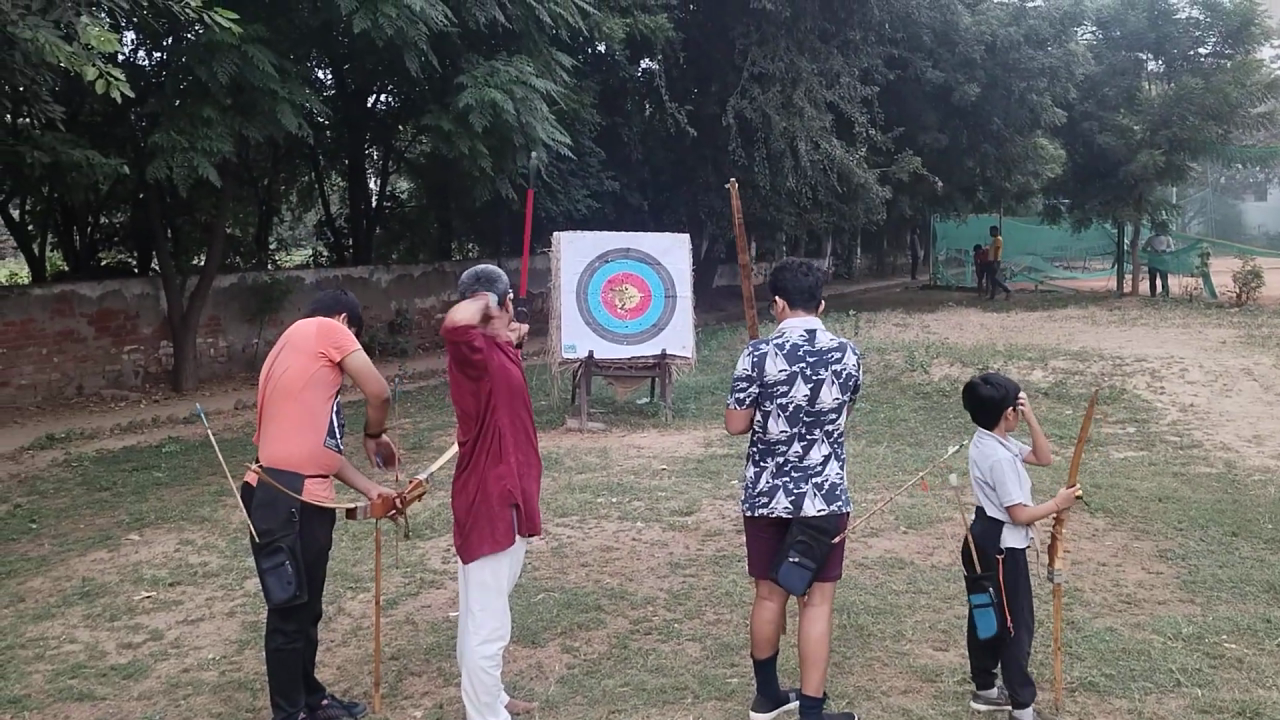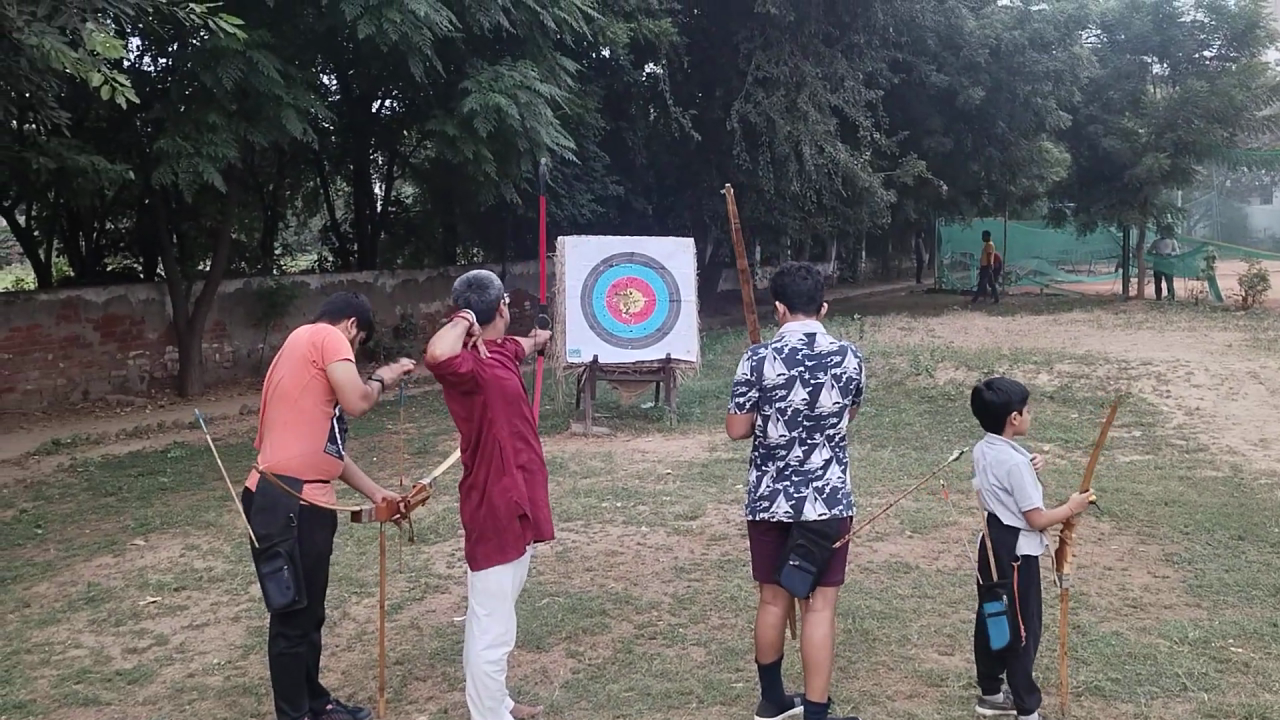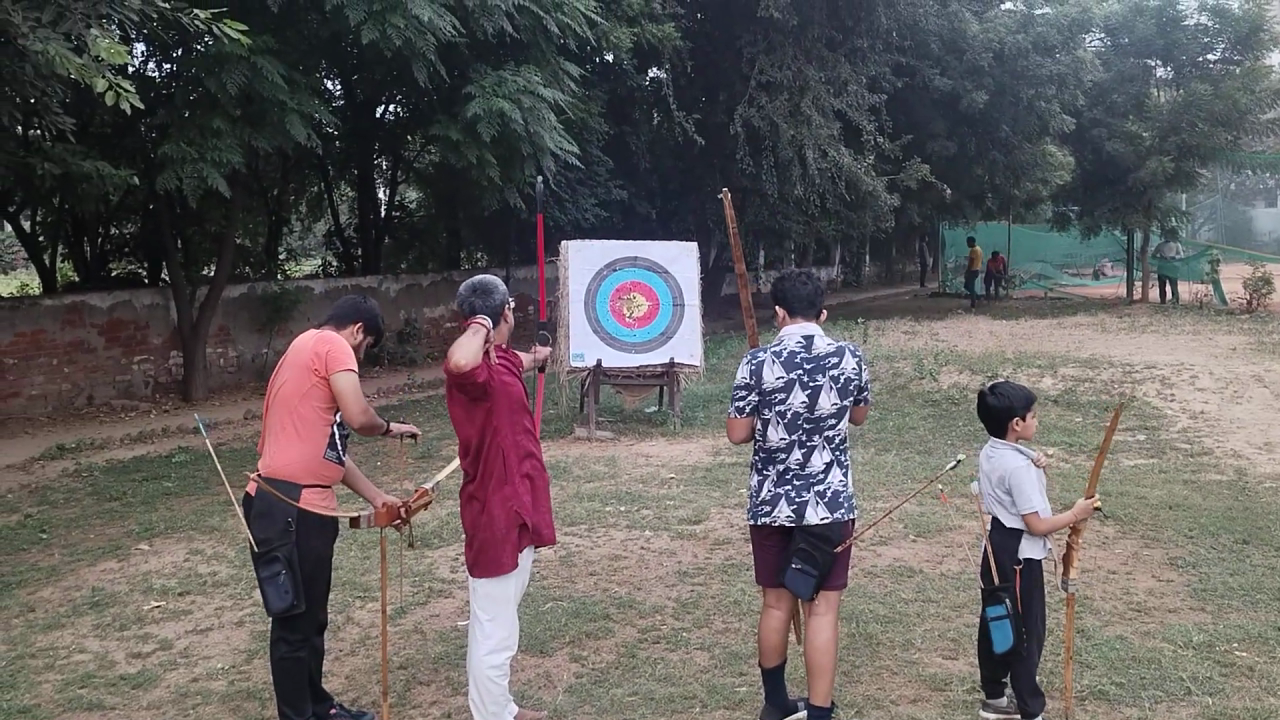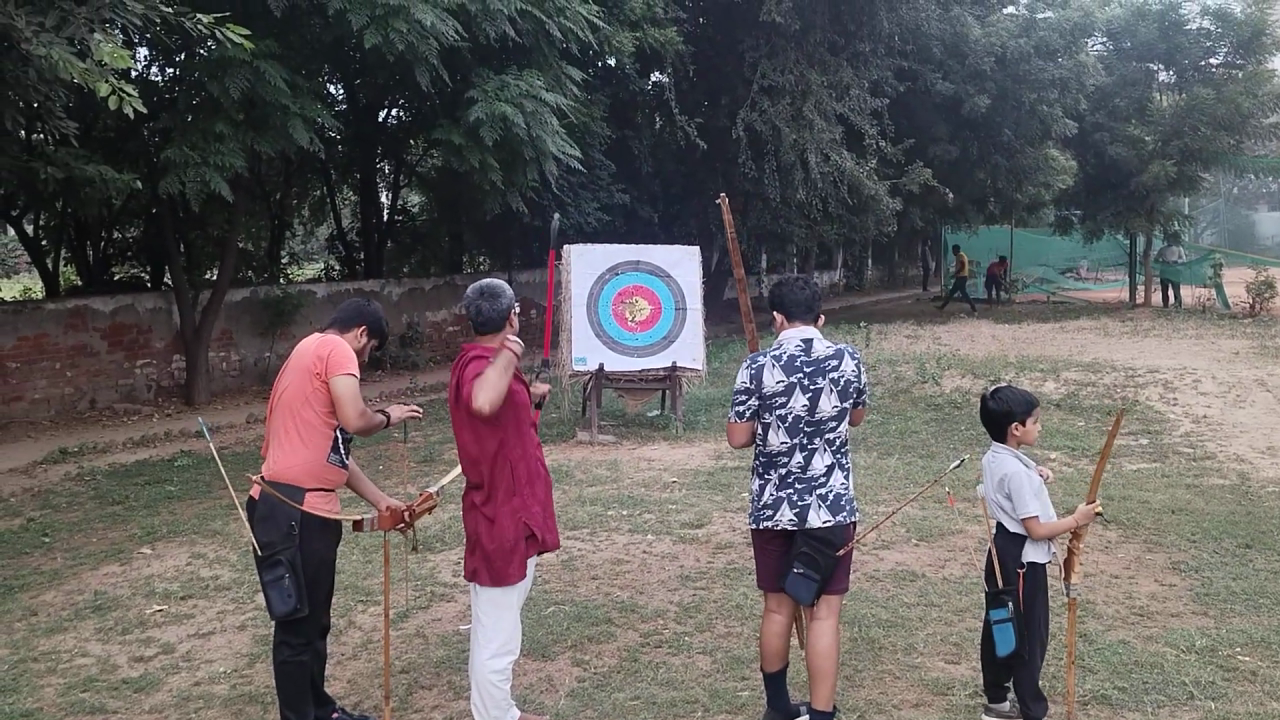
dt=0.4s
person 1, frame 1
left shoulder: (760, 354)
right shoulder: (847, 354)
left elbow: (735, 424)
left hip: (767, 495)
right hip: (824, 496)
left knee: (769, 594)
right knee: (817, 600)
person 1, frame 2
left shoulder: (759, 358)
right shoulder: (849, 357)
left elbow: (737, 429)
left hip: (769, 499)
right hip: (826, 501)
left knee: (773, 598)
right knee: (820, 604)
person 1, frame 3
left shoulder: (758, 362)
right shoulder: (849, 357)
left elbow: (737, 433)
right elbow: (859, 416)
left hip: (771, 503)
right hip: (828, 504)
left knee: (776, 602)
right knee: (822, 608)
person 1, frame 4
left shoulder: (758, 366)
right shoulder: (847, 360)
left elbow: (738, 438)
left hip: (773, 507)
right hip: (830, 507)
left knee: (777, 607)
right knee: (824, 612)
person 2, frame 1
left shoulder: (489, 346)
right shoulder: (475, 348)
right elbow: (454, 322)
left wrist: (510, 335)
right wrist: (482, 305)
left hip: (500, 495)
right hip: (491, 501)
left knee: (484, 612)
right knee: (488, 621)
person 2, frame 2
left shoulder: (496, 351)
right shoulder: (469, 363)
right elbow: (437, 355)
left wrist: (534, 341)
right wrist: (463, 323)
left hip: (509, 504)
right hip: (497, 508)
left knee: (491, 619)
right knee: (492, 626)
person 2, frame 3
left shoulder: (495, 359)
right shoulder: (477, 366)
right elbow: (459, 362)
left wrist: (532, 357)
right wrist: (481, 328)
left hip: (511, 508)
right hip: (499, 514)
left knee: (496, 623)
right knee: (495, 631)
person 2, frame 4
left shoulder: (487, 361)
right shoulder: (480, 365)
right elbow: (483, 405)
left wrist: (528, 391)
right wrist: (509, 353)
left hip: (511, 513)
right hip: (501, 519)
left knee: (498, 629)
right knee: (497, 636)
person 3, frame 1
left shoulder: (292, 348)
right shoulder: (326, 330)
right elbow: (378, 392)
left wrist: (370, 488)
right wrist: (375, 435)
left hip: (300, 497)
right hip: (287, 498)
left knee: (305, 607)
right knee: (290, 611)
person 3, frame 2
left shoulder: (304, 348)
right shoulder: (327, 337)
right elbow: (356, 403)
left wrist: (375, 491)
right wrist: (382, 378)
left hip: (301, 502)
right hip: (287, 502)
left knee: (308, 612)
right knee: (293, 616)
person 3, frame 3
left shoulder: (310, 351)
right shoulder: (330, 344)
right elbow: (357, 417)
left wrist: (377, 497)
right wrist: (389, 426)
left hip: (303, 506)
right hip: (287, 507)
left knee: (311, 617)
right knee: (295, 621)
person 3, frame 4
left shoulder: (313, 355)
right shoulder: (333, 348)
left elbow: (333, 447)
right elbow: (354, 420)
left wrist: (381, 500)
right wrist: (389, 416)
left hip: (307, 510)
right hip: (290, 510)
left knee: (314, 621)
right knee: (297, 625)
person 4, frame 1
left shoulder: (984, 441)
right shoulder: (999, 457)
left elbow: (1044, 459)
right elbow: (1019, 514)
left wrist: (1032, 420)
right wrist: (1058, 503)
left hip: (982, 539)
right hip: (1003, 547)
right knee: (1016, 626)
left ankle: (985, 690)
person 4, frame 2
left shoulder: (983, 450)
right shoulder: (1015, 462)
right elbow: (1036, 519)
left wrist: (1031, 465)
right wrist: (1071, 507)
left hip: (992, 543)
right hip: (1015, 552)
left knee: (991, 621)
right knee: (1022, 632)
person 4, frame 3
left shoulder: (990, 453)
right shoulder: (1017, 466)
right elbow: (1036, 525)
left wrist: (1034, 465)
right wrist: (1075, 514)
left hip: (998, 547)
right hip: (1019, 556)
right knee: (1026, 635)
person 4, frame 4
left shoulder: (994, 459)
right shoulder: (1016, 472)
right elbow: (1036, 530)
left wrist: (1037, 477)
right wrist: (1076, 519)
left hip: (1002, 553)
right hip: (1023, 561)
right knee: (1029, 639)
